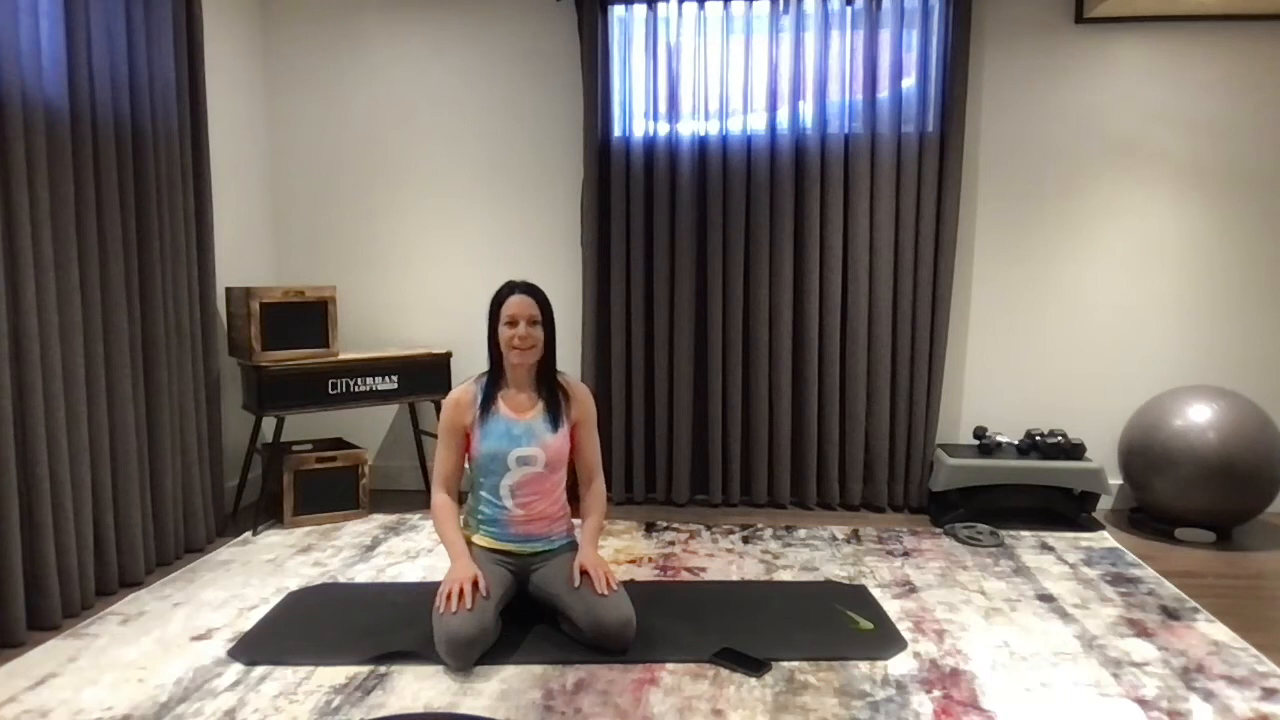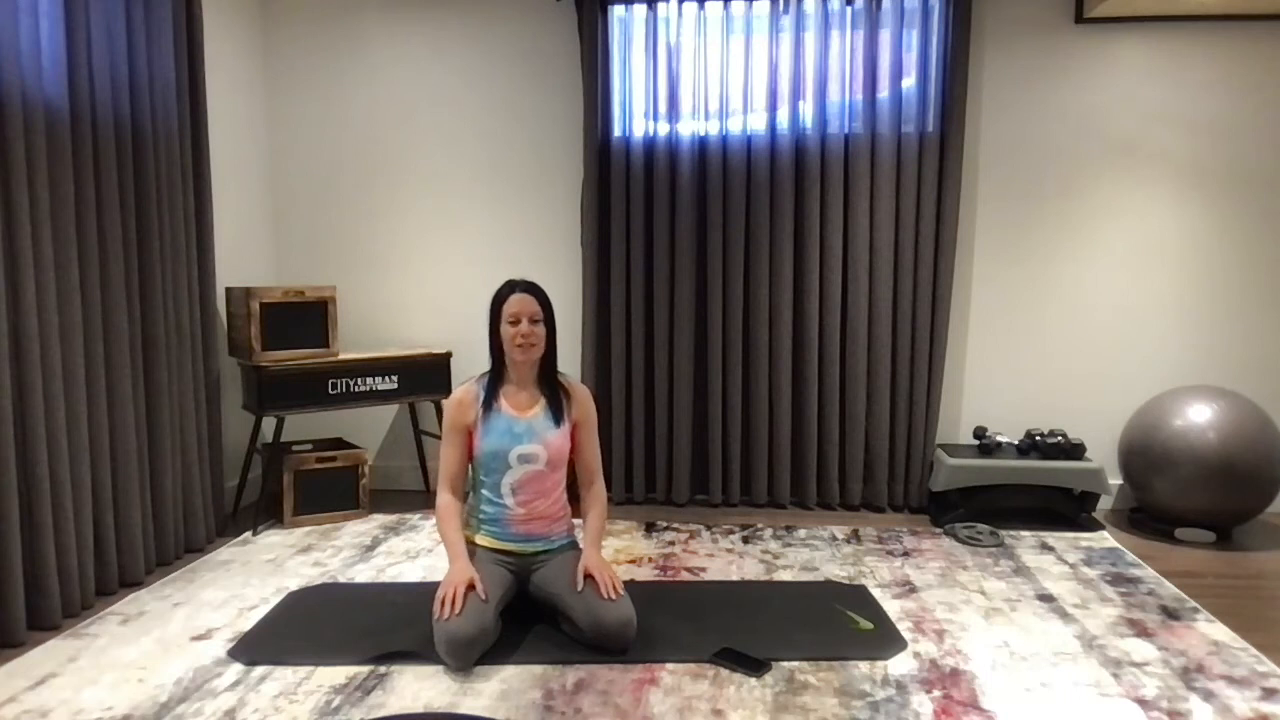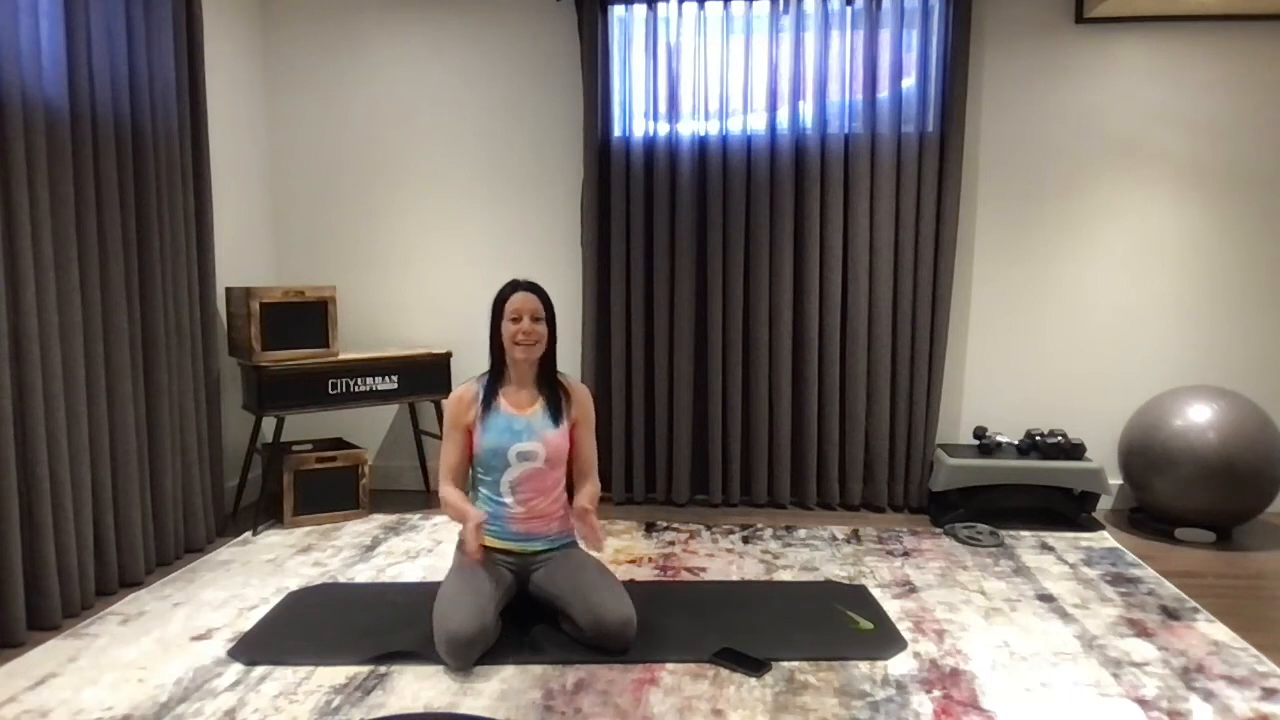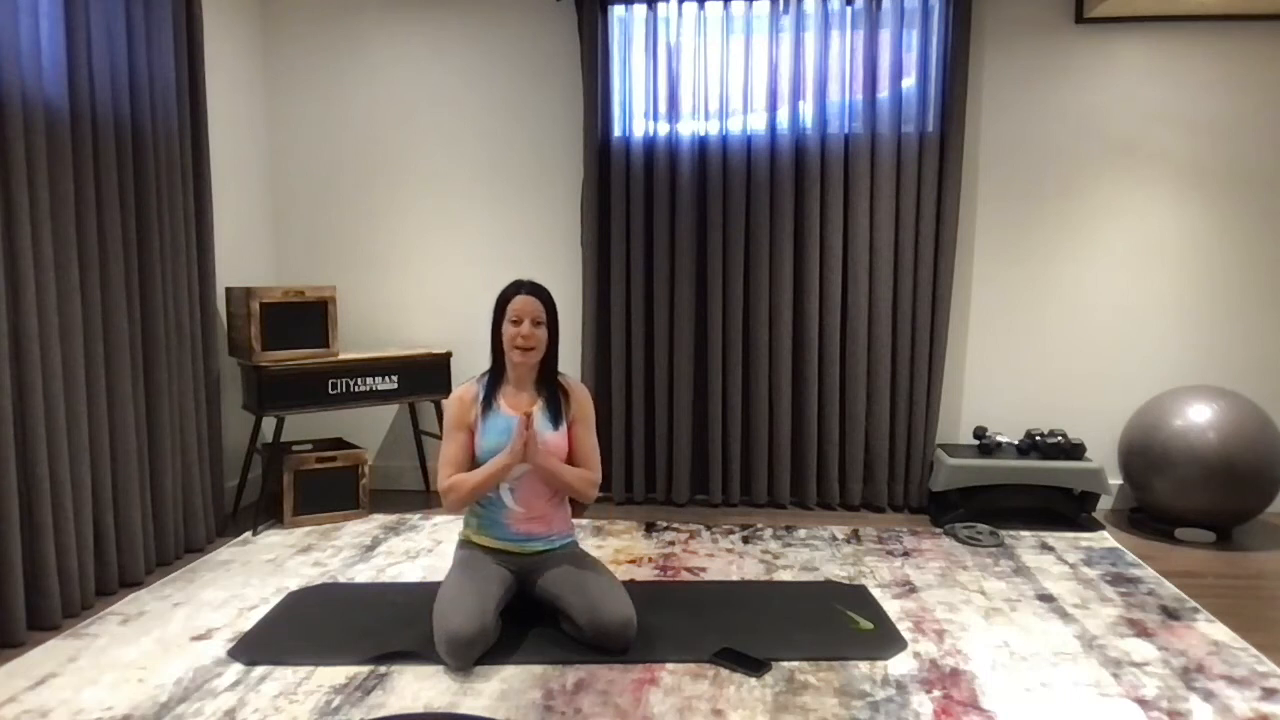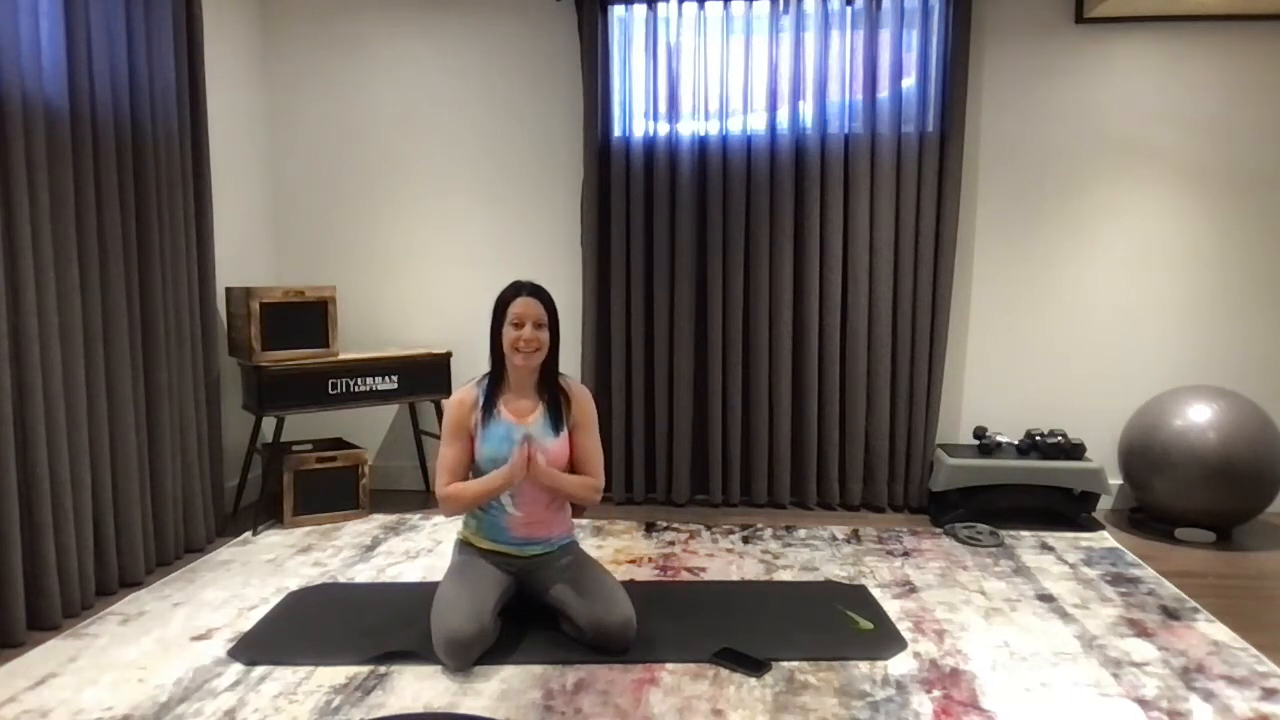
dt=0.7s
person 1, frame 1
left shoulder: (574, 397)
right shoulder: (464, 402)
left elbow: (593, 481)
right elbow: (443, 492)
left wrist: (589, 545)
right wrist: (460, 558)
left hip: (555, 547)
right hip: (487, 547)
left knee: (617, 628)
right knee: (458, 641)
left ankle: (540, 599)
right ankle: (499, 602)
person 1, frame 2
left shoulder: (574, 398)
right shoulder: (466, 401)
left elbow: (592, 483)
right elbow: (449, 492)
left wrist: (592, 549)
right wrist: (459, 561)
left hip: (555, 548)
right hip: (487, 548)
left knee: (618, 628)
right knee: (458, 643)
left ankle: (536, 597)
right ankle: (503, 600)
person 1, frame 3
left shoulder: (574, 397)
right shoulder: (466, 400)
left elbow: (587, 477)
right elbow: (450, 485)
left wrist: (583, 508)
right wrist: (469, 515)
left hip: (555, 547)
right hip: (489, 547)
left knee: (618, 627)
right knee: (458, 642)
left ankle: (537, 597)
right ankle: (503, 600)
person 1, frame 4
left shoulder: (572, 396)
right shoulder: (467, 399)
left elbow: (590, 487)
right elbow: (450, 495)
left wrist: (538, 456)
right wrist: (509, 456)
left hip: (555, 548)
right hip: (485, 548)
left knee: (619, 627)
right knee: (459, 642)
left ankle: (534, 595)
right ankle: (503, 598)
person 1, frame 5
left shoulder: (574, 399)
right shoulder: (466, 402)
left elbow: (593, 490)
right elbow: (447, 499)
left wrist: (541, 472)
right wrist: (508, 473)
left hip: (555, 550)
right hip: (484, 550)
left knee: (618, 629)
right knee: (457, 643)
left ankle: (534, 596)
right ankle: (504, 599)
